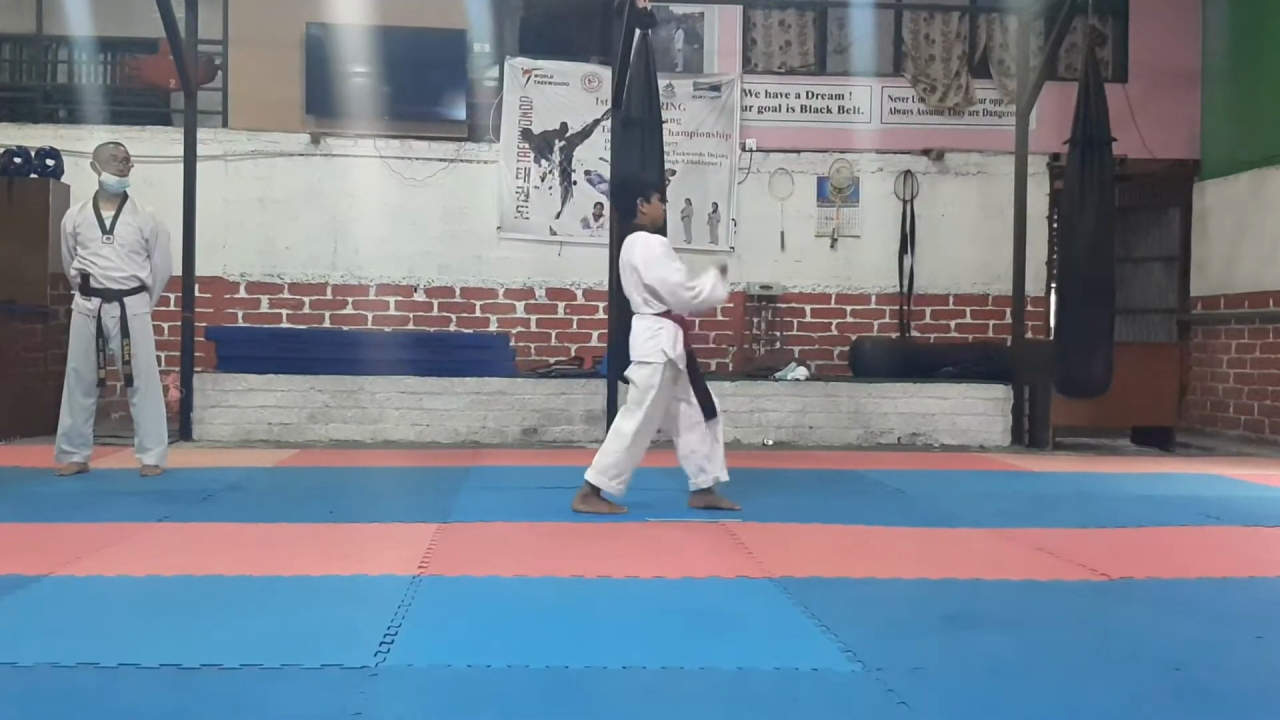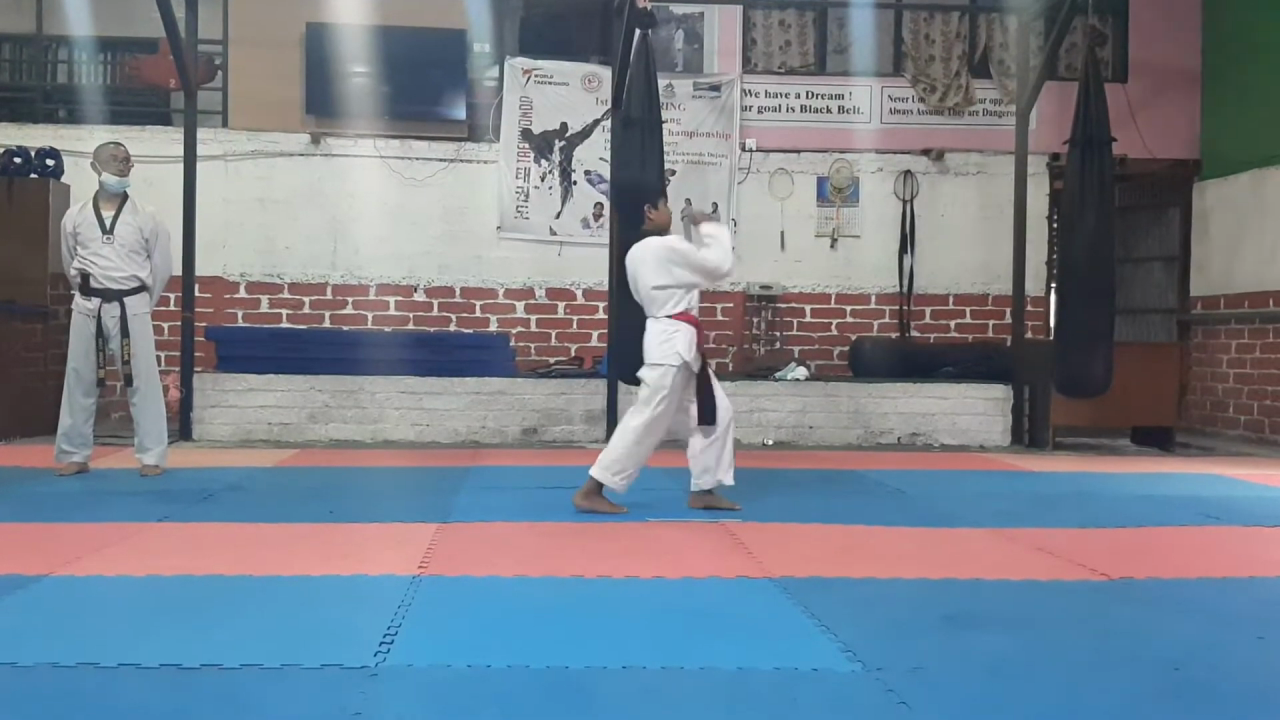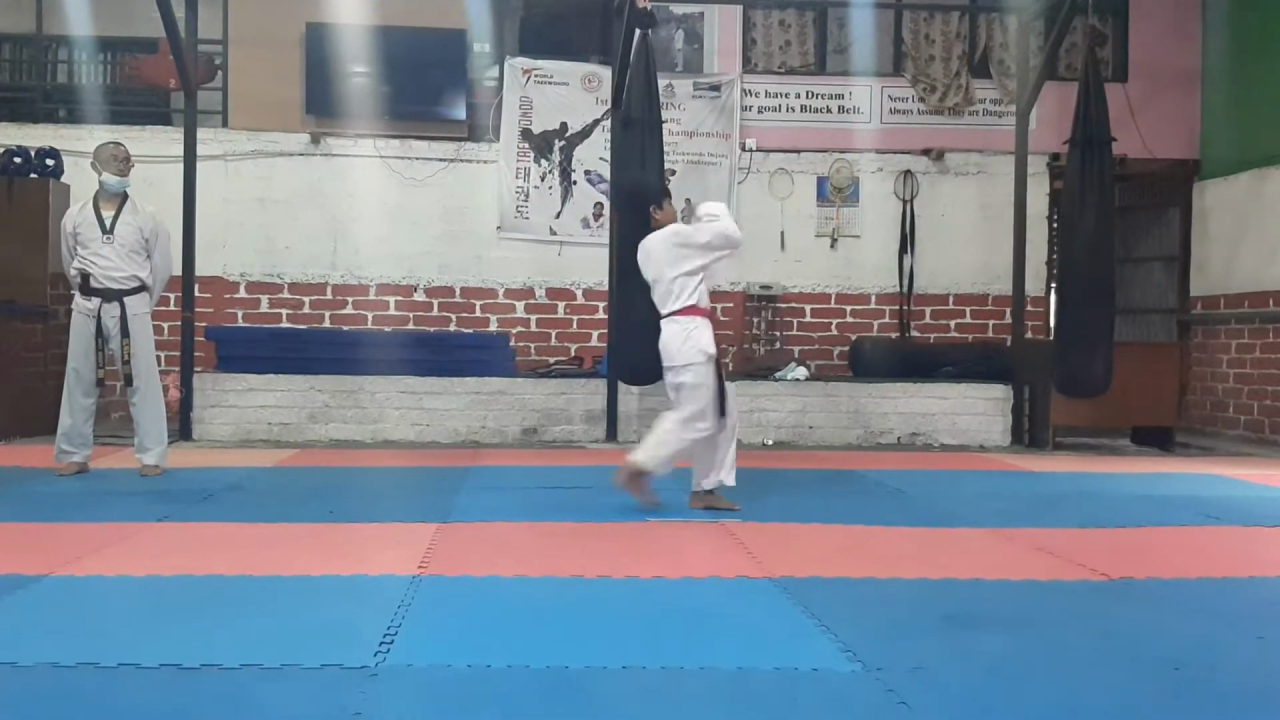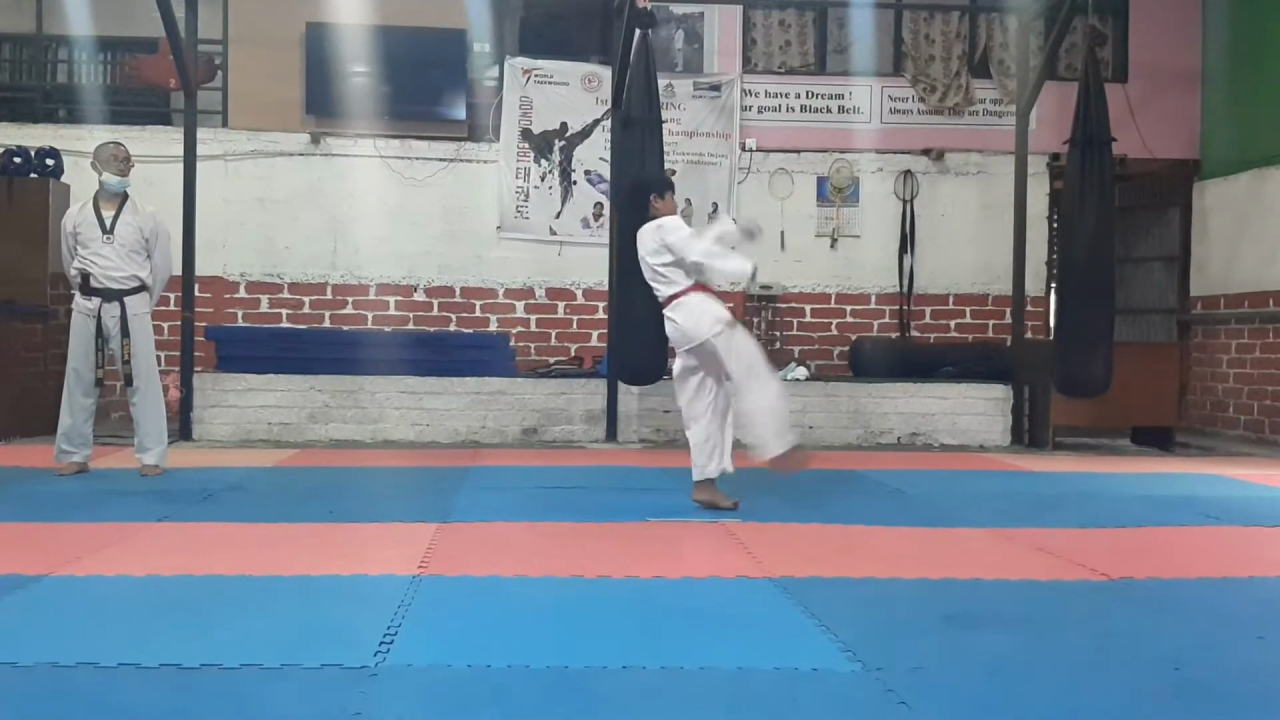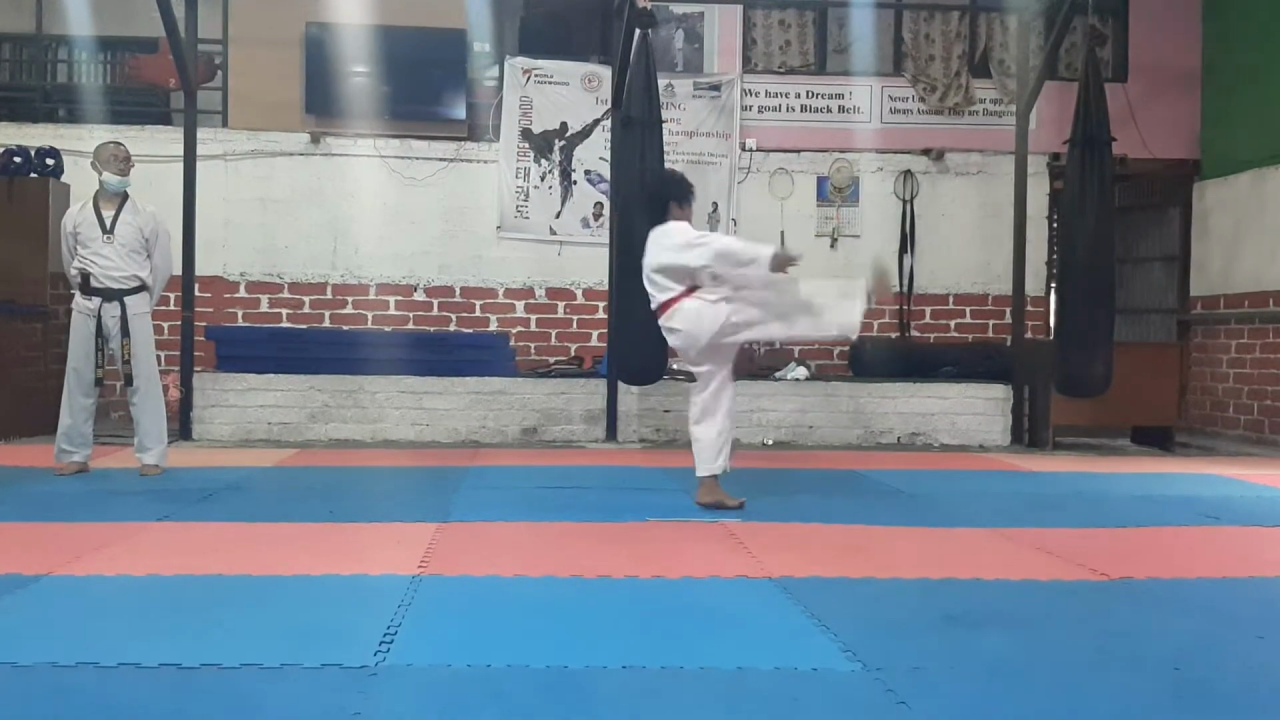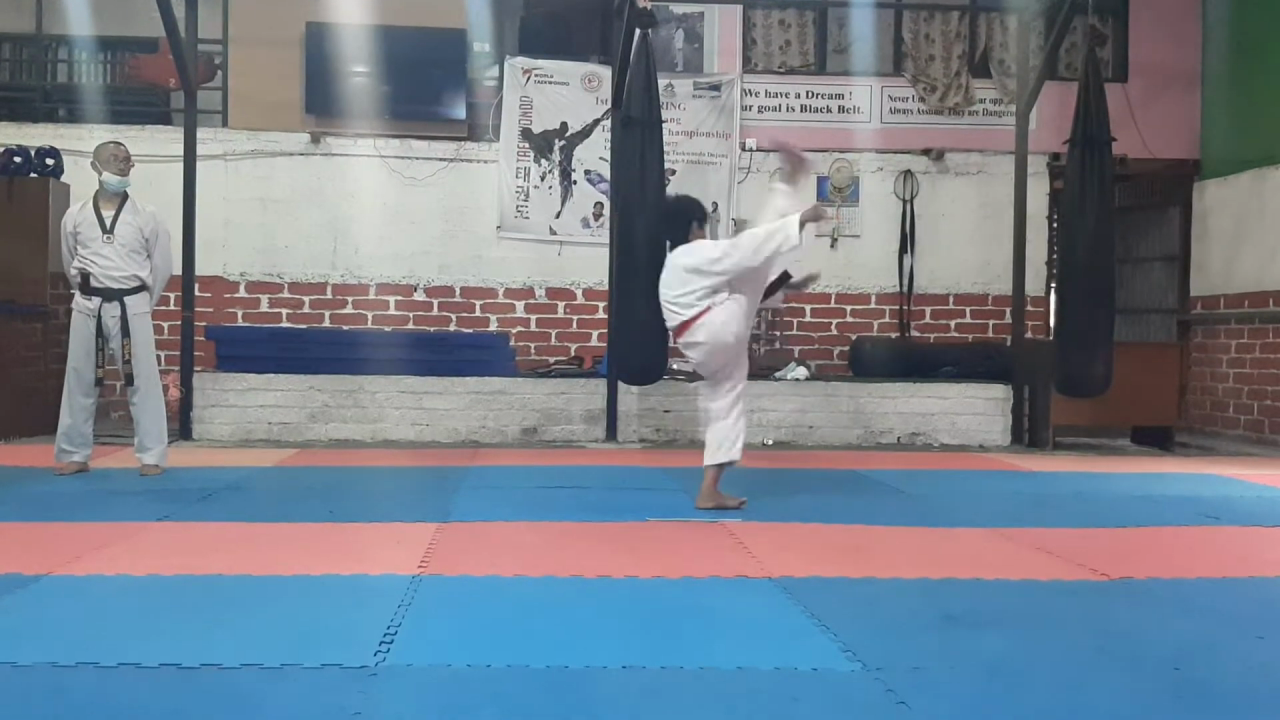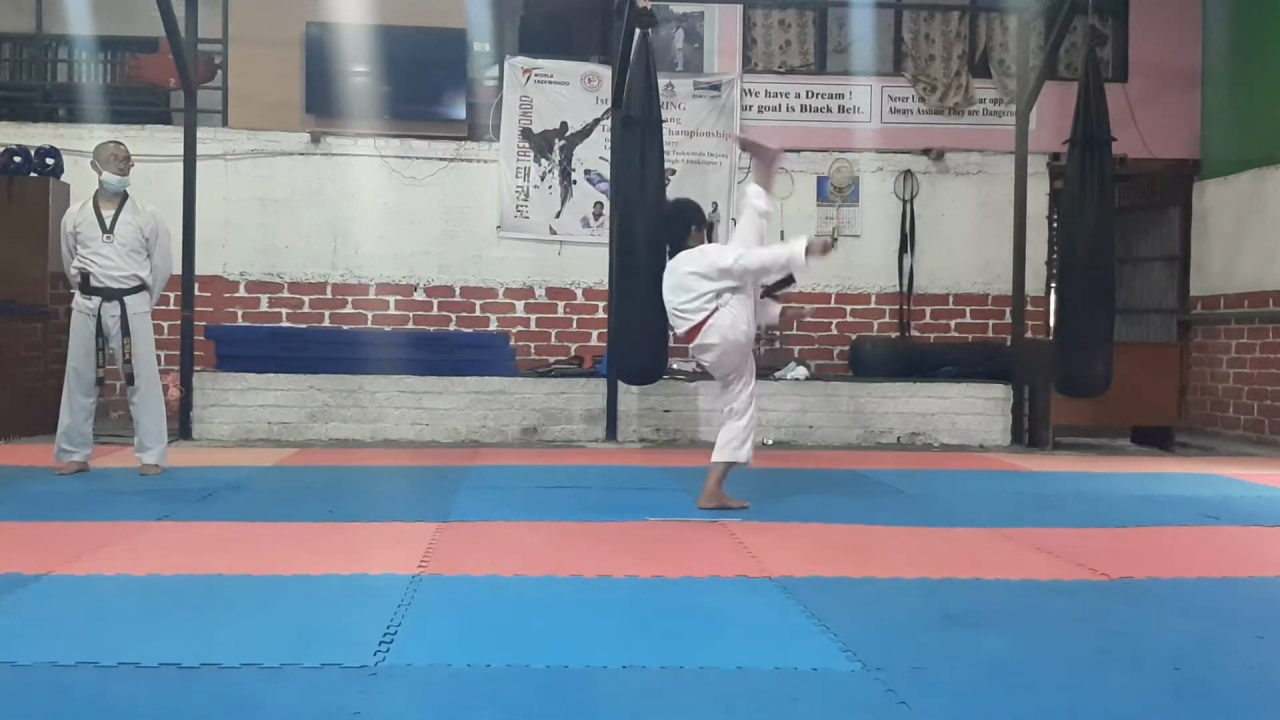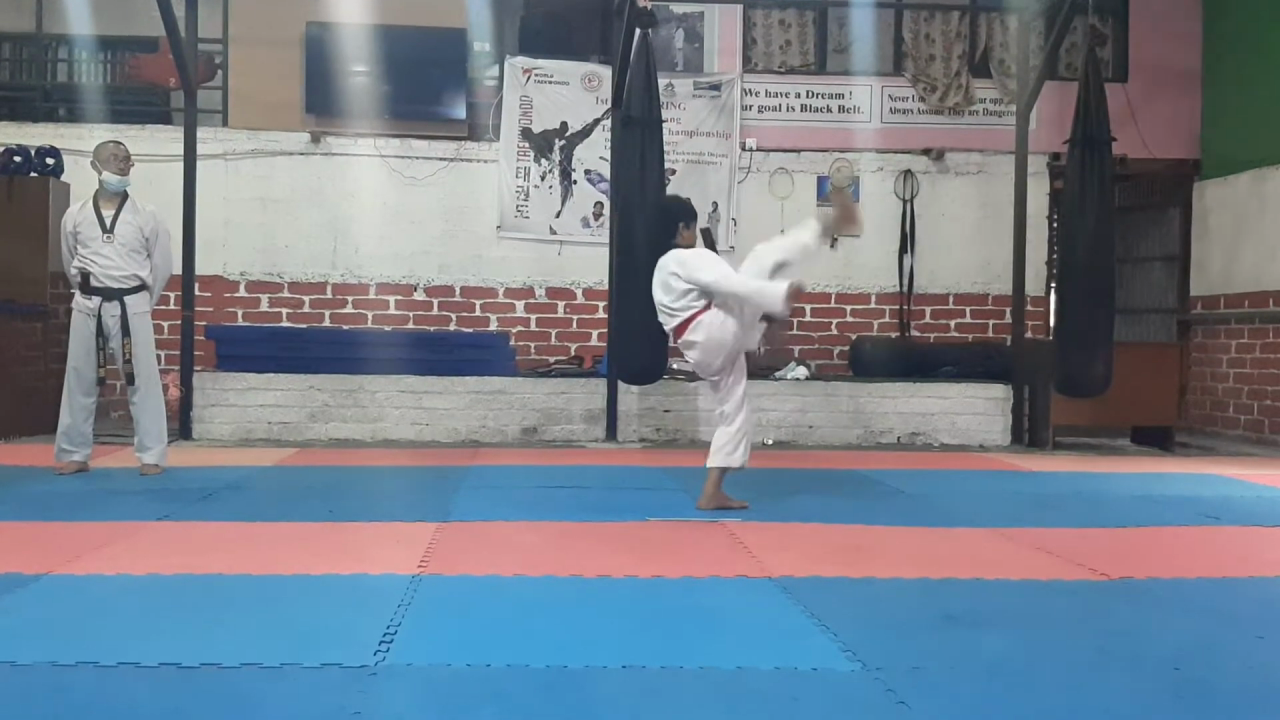
dt=0.1s
person 1, frame 1
left shoulder: (635, 245)
right shoulder: (653, 245)
right elbow: (685, 294)
left wrist: (707, 283)
right wrist: (715, 279)
left hip: (665, 342)
right hip: (659, 342)
left knee: (701, 412)
right knee: (638, 420)
left ankle: (704, 489)
right ankle: (588, 493)
person 1, frame 2
left shoulder: (637, 253)
right shoulder: (669, 247)
right elbow: (719, 266)
right wrist: (711, 230)
left hip: (673, 342)
right hip: (673, 343)
left knee: (716, 413)
right knee: (646, 421)
left ankle: (704, 490)
right ankle: (590, 491)
person 1, frame 3
left shoulder: (647, 249)
right shoulder: (677, 236)
right elbow: (729, 237)
left wrist: (702, 219)
right wrist: (713, 210)
left hip: (677, 333)
right hip: (690, 337)
left knee: (719, 415)
right knee: (695, 419)
left ankle: (705, 490)
right ankle: (636, 468)
person 1, frame 4
left shoulder: (646, 235)
right shoulder: (669, 226)
left elbow: (699, 244)
right elbow: (703, 255)
left wrist: (735, 230)
right wrist: (745, 270)
left hip: (680, 324)
right hip: (701, 313)
left knee: (704, 406)
right knee: (755, 380)
left ankle: (705, 484)
right ankle: (778, 450)
person 1, frame 5
left shoulder: (657, 241)
right shoulder: (676, 234)
right elbow: (718, 251)
right wrist: (769, 257)
left hip: (685, 333)
right hip: (707, 314)
left knee: (709, 407)
right knee: (791, 306)
left ankle: (709, 486)
right ankle: (856, 305)
person 1, frame 6
left shoulder: (671, 268)
right shoulder: (699, 253)
right elbow: (750, 250)
right wrist: (797, 222)
left hip: (704, 348)
right hip: (722, 326)
left knee: (724, 410)
right knee: (753, 245)
left ankle: (710, 490)
person 1, frame 7
left shoulder: (674, 273)
right shoulder: (701, 258)
right elbow: (752, 261)
left wrist: (775, 312)
right wrist: (804, 248)
left hip: (715, 348)
right hip: (732, 327)
left knee: (738, 411)
left ankle: (713, 490)
person 1, frame 8
left shoulder: (663, 269)
right shoulder: (689, 258)
right elbow: (730, 285)
right wrist: (782, 291)
left hip: (705, 351)
right hip: (721, 327)
left knee: (731, 414)
right knee: (764, 257)
left ankle: (712, 492)
right ankle: (828, 226)
person 2, frame 1
left shoulder: (145, 217)
right shoulder: (75, 217)
left elbow: (162, 266)
right elbow: (71, 264)
left wrist: (141, 302)
right wrist: (91, 296)
left hip: (131, 308)
right hip: (88, 308)
left knee: (143, 382)
right knee: (80, 382)
left ankle: (152, 456)
right ankle: (74, 454)
person 2, frame 2
left shoulder: (146, 217)
right shoulder: (75, 216)
left elbow: (162, 266)
right elbow: (70, 264)
left wrist: (141, 301)
right wrist: (91, 295)
left hip: (130, 308)
right hip: (88, 308)
left knee: (143, 382)
right knee: (80, 381)
left ankle: (152, 456)
right ankle: (74, 454)
person 2, frame 3
left shoulder: (146, 217)
right shoulder: (75, 216)
left elbow: (162, 266)
right elbow: (71, 264)
left wrist: (141, 301)
right wrist: (91, 296)
left hip: (131, 308)
right hip: (88, 308)
left knee: (143, 382)
right knee: (80, 381)
left ankle: (152, 456)
right ankle: (75, 454)
person 2, frame 4
left shoulder: (146, 217)
right shoulder: (75, 216)
left elbow: (162, 266)
right elbow: (71, 264)
left wrist: (141, 301)
right wrist: (91, 295)
left hip: (131, 308)
right hip: (88, 309)
left knee: (143, 381)
right knee: (80, 382)
left ankle: (152, 456)
right ankle: (74, 454)
person 2, frame 5
left shoulder: (146, 217)
right shoulder: (76, 216)
left elbow: (162, 265)
right elbow: (71, 264)
left wrist: (141, 301)
right wrist: (91, 295)
left hip: (131, 308)
right hip: (88, 308)
left knee: (143, 381)
right knee: (80, 381)
left ankle: (152, 456)
right ankle: (75, 454)
person 2, frame 6
left shoulder: (146, 217)
right shoulder: (75, 216)
left elbow: (161, 265)
right elbow: (71, 264)
left wrist: (142, 301)
right wrist: (92, 296)
left hip: (131, 308)
right hip: (88, 308)
left knee: (143, 381)
right knee: (80, 381)
left ankle: (151, 456)
right ankle: (75, 454)
person 2, frame 7
left shoulder: (146, 216)
right shoulder: (75, 215)
left elbow: (161, 265)
right elbow: (71, 263)
left wrist: (141, 301)
right wrist: (91, 295)
left hip: (131, 307)
right hip: (88, 307)
left knee: (143, 381)
right knee: (80, 381)
left ankle: (151, 455)
right ankle: (74, 453)
person 2, frame 8
left shoulder: (146, 216)
right shoulder: (75, 215)
left elbow: (162, 265)
right elbow: (71, 263)
left wrist: (142, 301)
right wrist: (91, 295)
left hip: (131, 307)
right hip: (88, 307)
left knee: (143, 380)
right knee: (80, 381)
left ankle: (151, 455)
right ankle: (74, 454)
